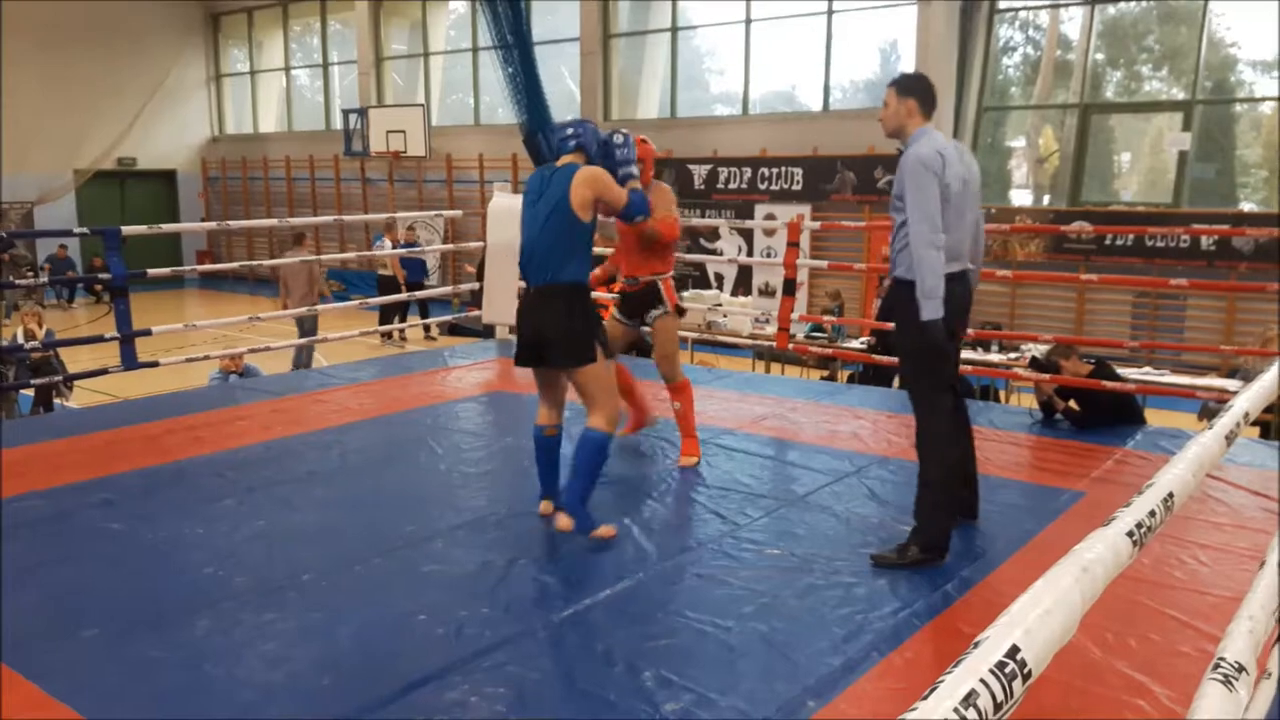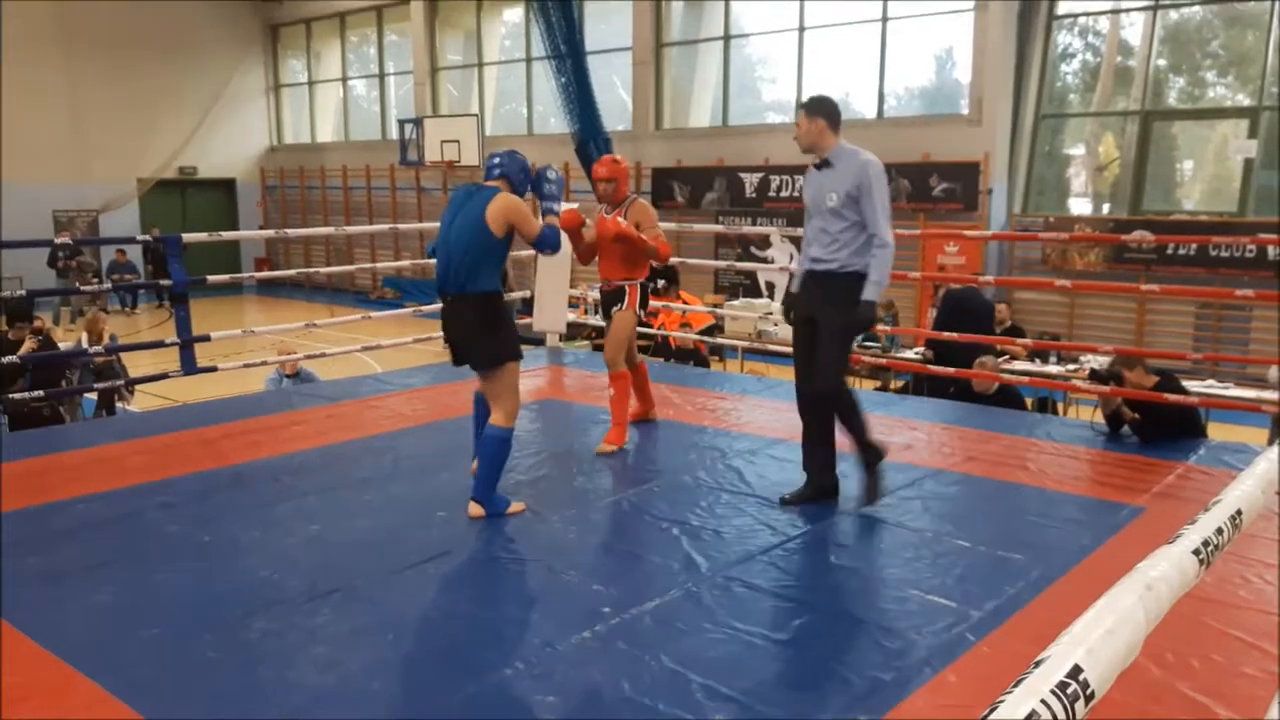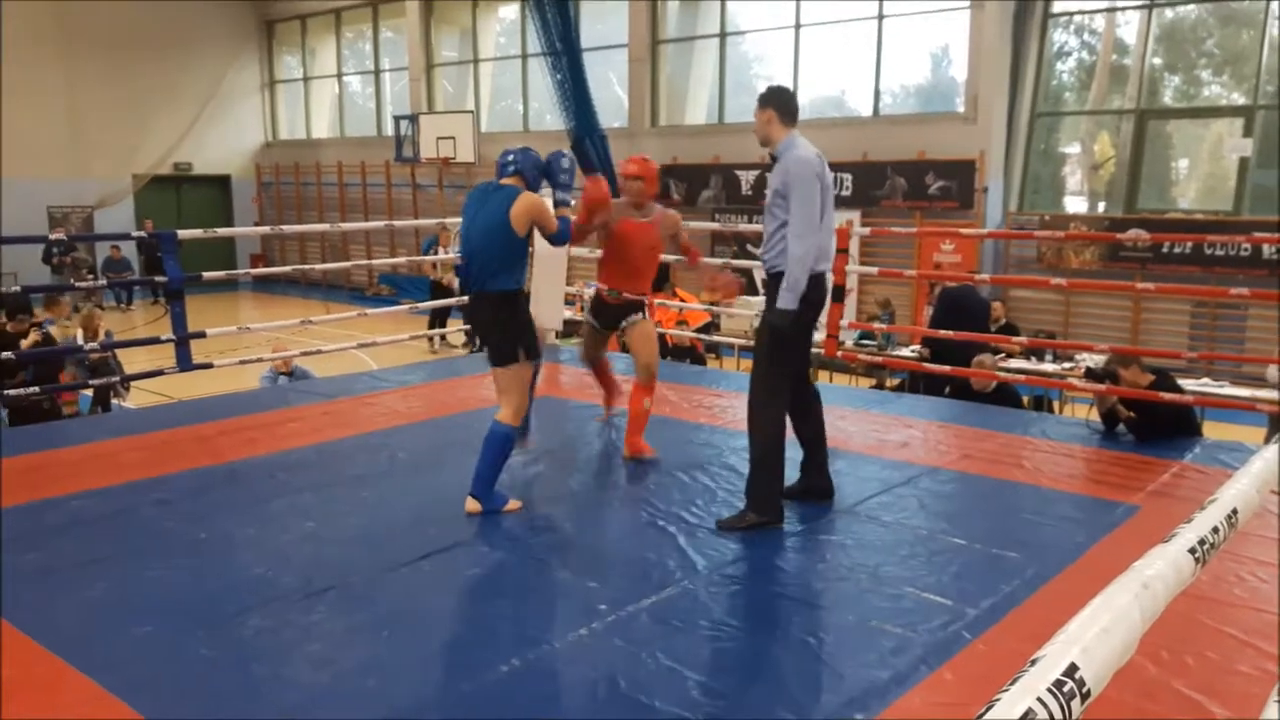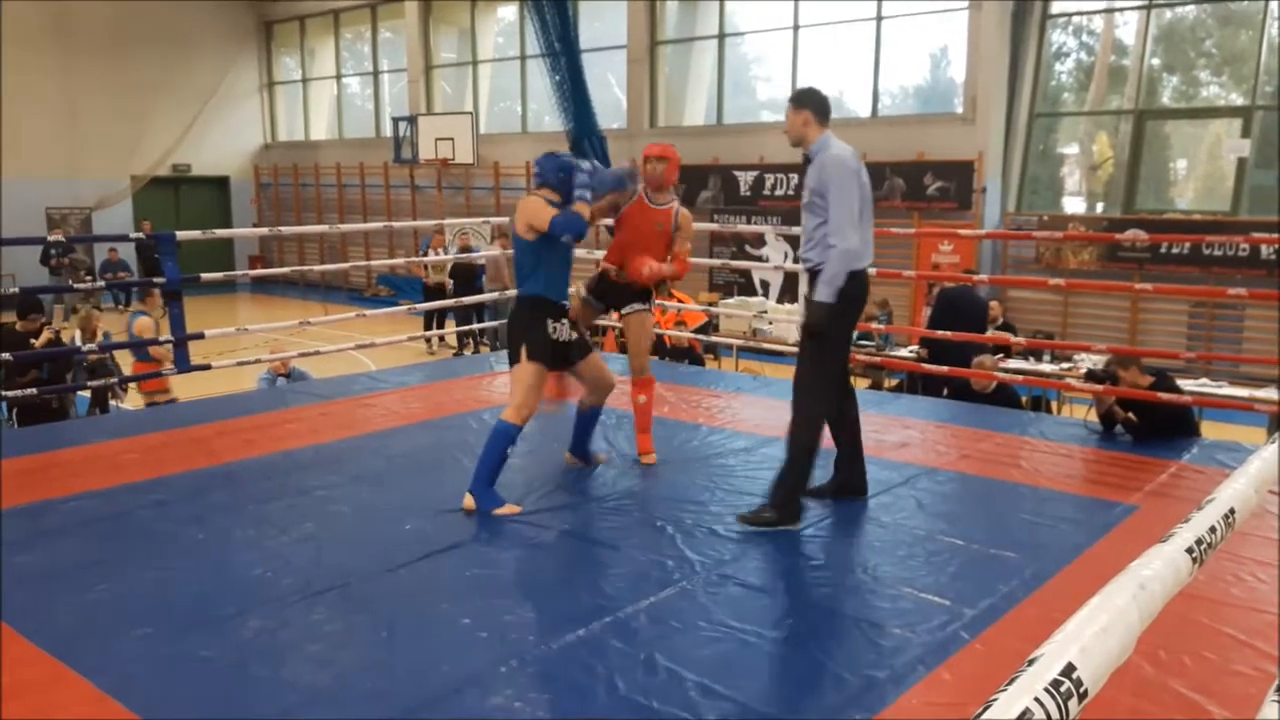
dt=0.5s
person 1, frame 1
left shoulder: (919, 156)
right shoulder: (960, 154)
left elbow: (925, 240)
right elbow: (975, 234)
left wrist: (929, 314)
left hip: (925, 298)
right hip: (953, 291)
left knee: (928, 408)
right knee: (948, 398)
left ankle: (930, 538)
right ankle: (960, 499)
person 1, frame 2
left shoulder: (864, 166)
right shoulder: (814, 174)
left elbow: (882, 238)
left wrist: (871, 297)
right wrist: (796, 287)
left hip: (846, 287)
right hip: (813, 286)
left knee: (828, 382)
right knee: (807, 386)
left ankle: (869, 455)
right ankle: (821, 478)
person 1, frame 3
left shoulder: (800, 162)
right shoulder: (797, 160)
left elbow: (804, 240)
left wrist: (785, 304)
left hip: (796, 287)
right hip: (795, 285)
left knee: (767, 392)
right knee: (796, 385)
left ankle: (763, 504)
right ankle: (816, 478)
person 1, frame 4
left shoulder: (836, 160)
right shoulder: (826, 159)
left elbow: (846, 238)
left wrist: (822, 297)
left hip: (837, 286)
right hip: (835, 285)
left knee: (812, 390)
right knee: (834, 383)
left ankle: (786, 501)
right ankle: (849, 477)
person 2, frame 1
left shoulder: (536, 181)
right shoulder: (591, 177)
right elbow: (640, 211)
right wrist: (627, 164)
left hip: (532, 306)
right hip: (569, 308)
left knee: (550, 408)
right knee: (604, 412)
left ankle: (550, 497)
right ankle: (574, 510)
person 2, frame 2
left shoulder: (460, 196)
right shoulder: (509, 203)
left elbow: (443, 246)
right elbow: (549, 244)
right wrist: (550, 200)
left hip: (454, 309)
right hip: (484, 310)
left knee: (490, 387)
right knee: (506, 409)
left ankle: (483, 456)
right ankle: (484, 498)
person 2, frame 3
left shoulder: (477, 194)
right shoulder: (529, 202)
right elbow: (560, 236)
right wrist: (563, 188)
left hip: (480, 304)
right hip: (505, 308)
right knee: (513, 406)
left ankle: (519, 431)
right ankle: (481, 494)
person 2, frame 4
left shoulder: (550, 209)
right shoulder: (532, 205)
right elbow: (571, 228)
right wrist: (583, 190)
left hip: (555, 314)
right hip: (534, 317)
left knee: (602, 383)
right knee: (520, 408)
left ankle: (579, 450)
right ankle: (479, 492)
person 3, frame 1
left shoulder: (660, 193)
left elbow: (668, 236)
right wrist: (603, 271)
left hip: (657, 290)
right hip: (631, 291)
left knee: (667, 369)
left ankle: (690, 440)
right ankle: (639, 413)
person 3, frame 2
left shoulder: (639, 209)
right shoulder: (601, 213)
left elbow: (663, 254)
right elbow: (585, 258)
left wrist: (631, 236)
right wrist: (573, 232)
left hip: (630, 291)
right hip: (608, 291)
left knee: (613, 357)
right knee: (629, 356)
left ankle: (618, 431)
right ankle: (646, 408)
person 3, frame 3
left shoulder: (667, 219)
right shoulder: (610, 209)
left elbow: (689, 250)
right elbow: (578, 232)
left wrist: (715, 278)
right wrist: (589, 207)
left hip: (635, 304)
right hip: (604, 298)
left knee: (648, 367)
right knee: (591, 357)
left ankle: (634, 440)
right ankle: (611, 394)
person 3, frame 4
left shoulder: (681, 216)
right shoulder: (628, 195)
left elbow: (682, 267)
left wrist: (659, 270)
left hip: (638, 289)
right hip: (608, 279)
left knee: (640, 364)
left ankle: (644, 440)
